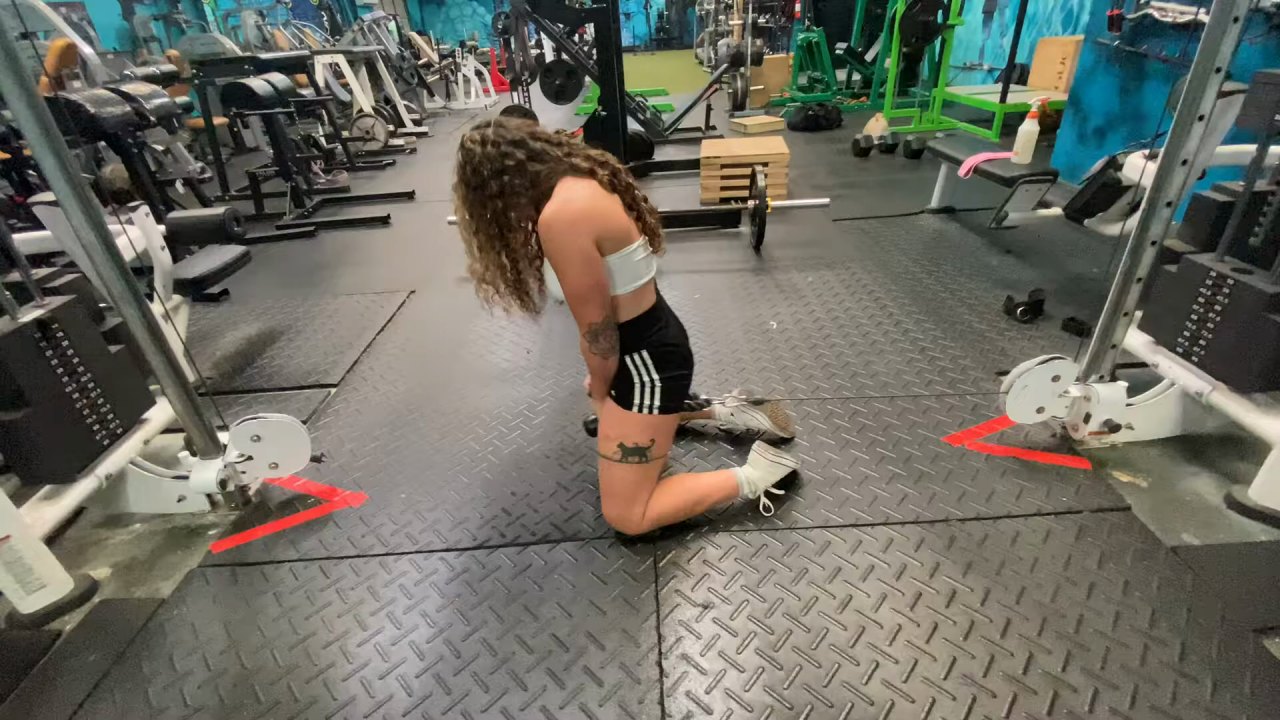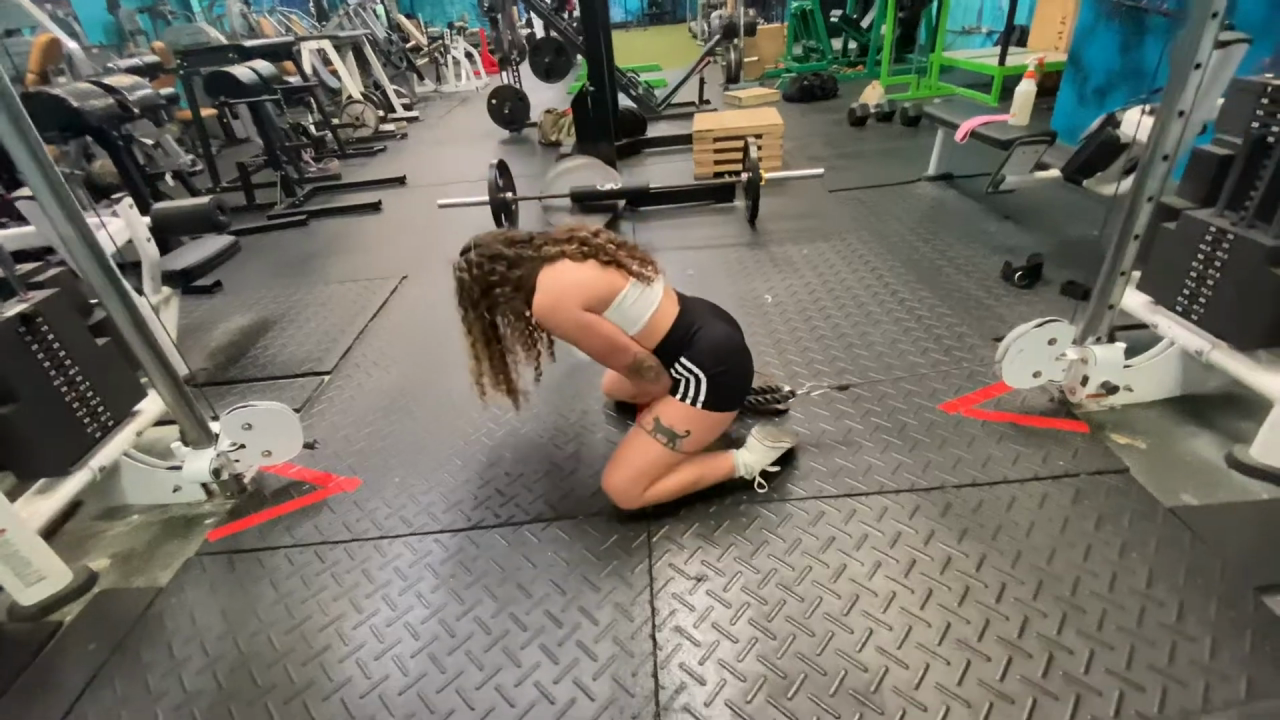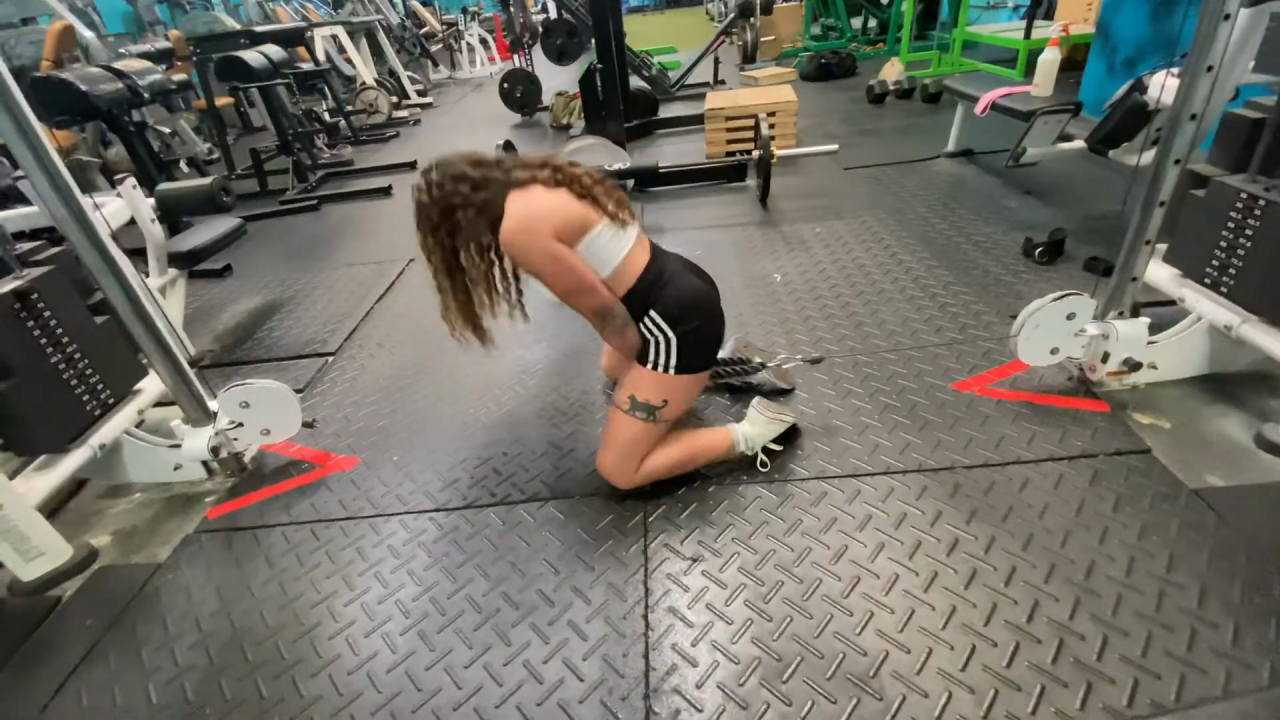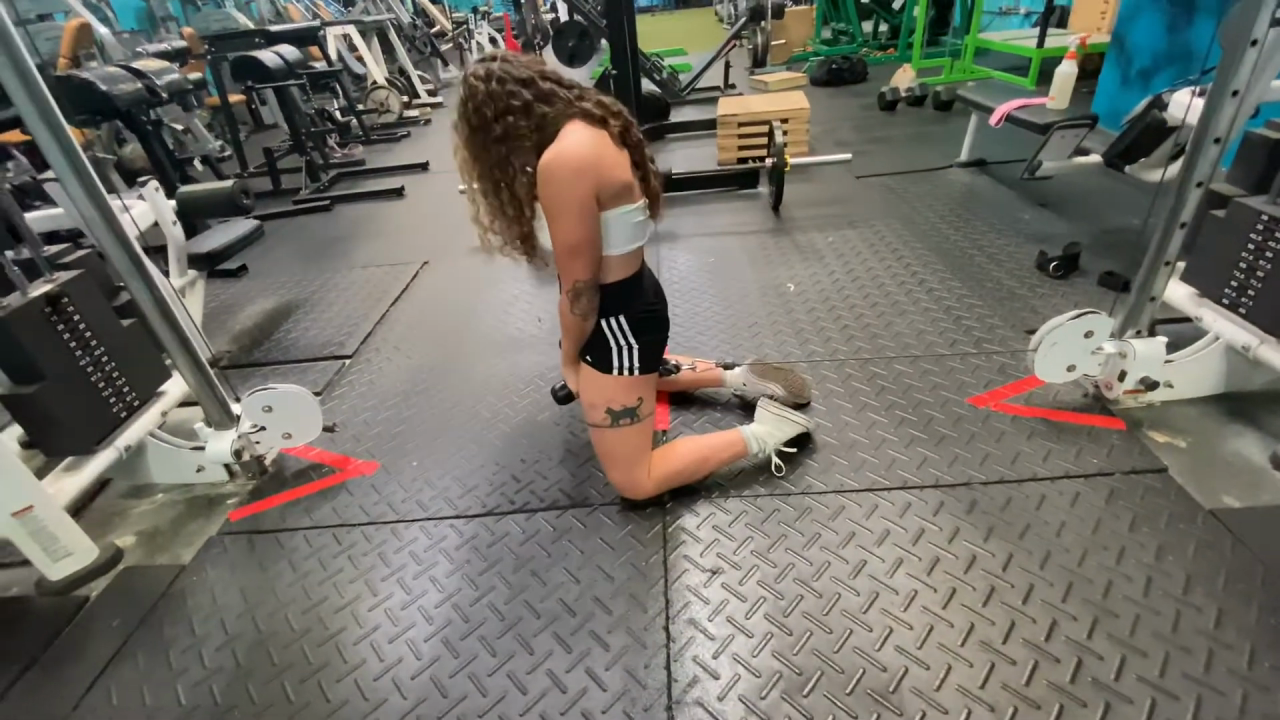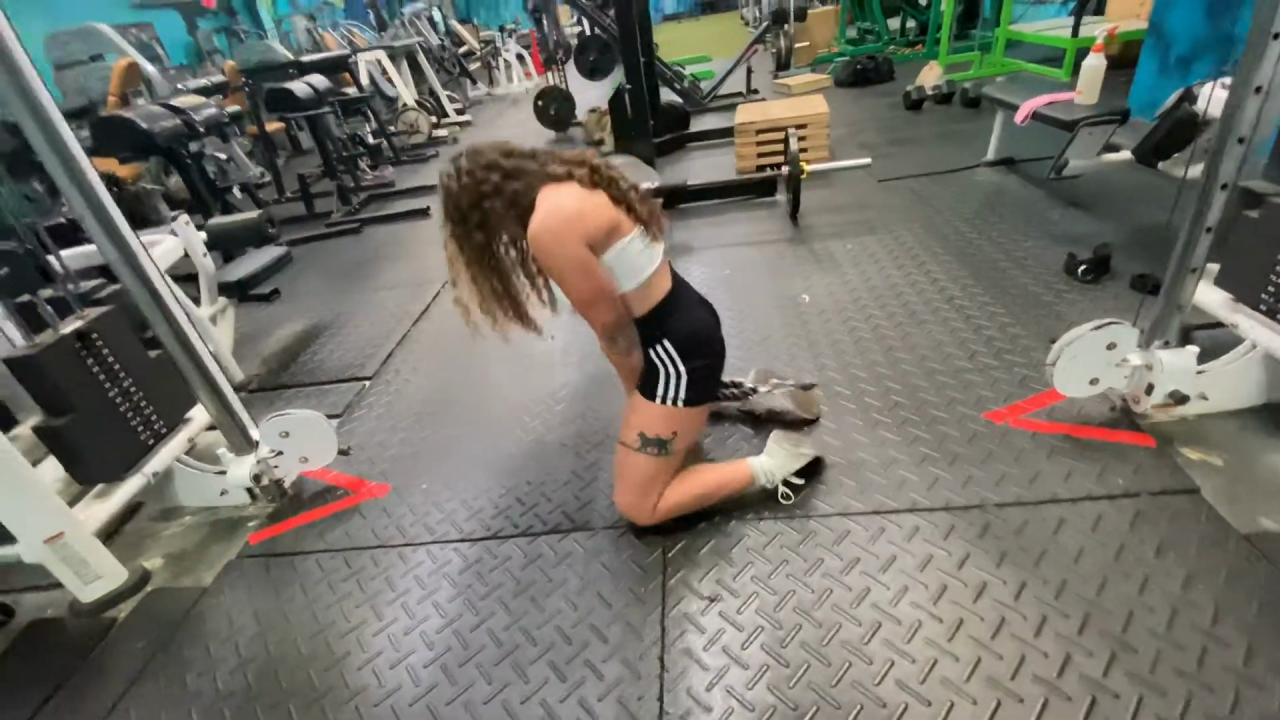
dt=0.7s
person 1, frame 1
left shoulder: (561, 214)
right shoulder: (581, 175)
left elbow: (595, 320)
left wrist: (600, 384)
right wrist: (603, 382)
left hip: (646, 359)
right hip: (654, 339)
left knee: (626, 516)
right knee: (612, 415)
left ankle: (751, 477)
right ankle: (731, 413)
person 1, frame 2
left shoulder: (551, 300)
right shoulder: (563, 249)
left elbow: (632, 362)
left wrist: (673, 406)
left hip: (710, 367)
right hip: (707, 327)
left knee: (622, 488)
right knee: (613, 388)
left ankle: (747, 460)
right ankle: (733, 400)
person 1, frame 3
left shoulder: (520, 225)
right shoulder: (536, 182)
left elbow: (600, 309)
left wrist: (636, 361)
left hip: (676, 319)
right hip: (679, 286)
left knee: (618, 468)
right knee: (617, 377)
left ankle: (746, 433)
person 1, frame 4
left shoulder: (563, 160)
right shoulder: (589, 122)
left elbow: (579, 284)
left wrist: (569, 359)
left hip: (616, 320)
right hip: (629, 301)
left knee: (634, 480)
right knee: (635, 376)
left ankle: (759, 433)
right ankle: (738, 378)
person 1, frame 5
left shoulder: (548, 227)
right shoulder: (564, 181)
left elbow: (612, 325)
left wrist: (635, 383)
left hip: (682, 349)
right hip: (688, 318)
left knee: (638, 505)
right knee: (644, 398)
left ankle: (767, 467)
